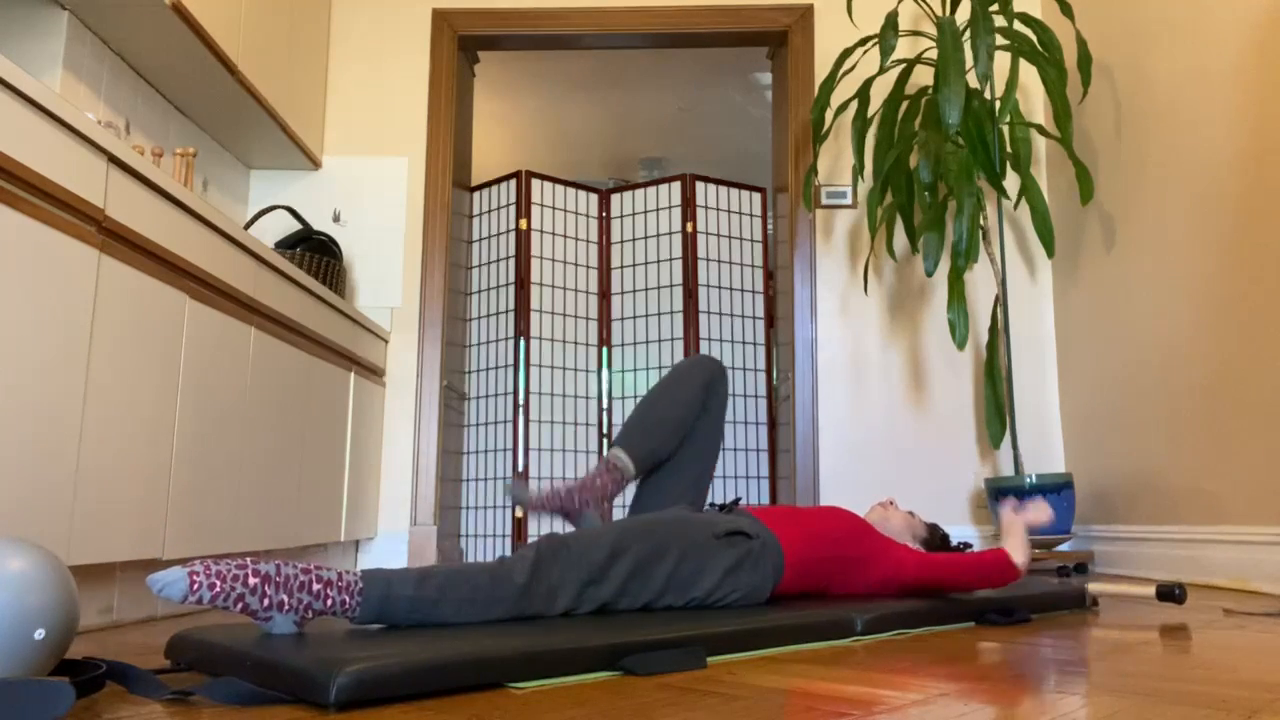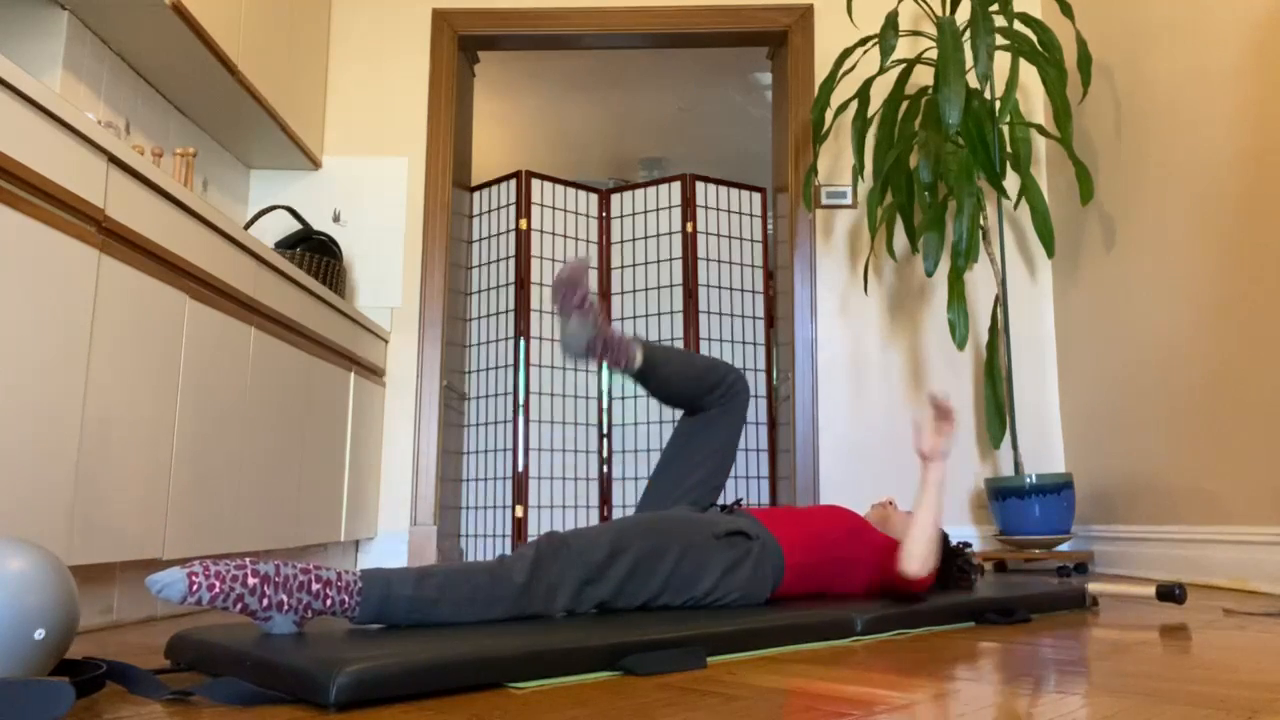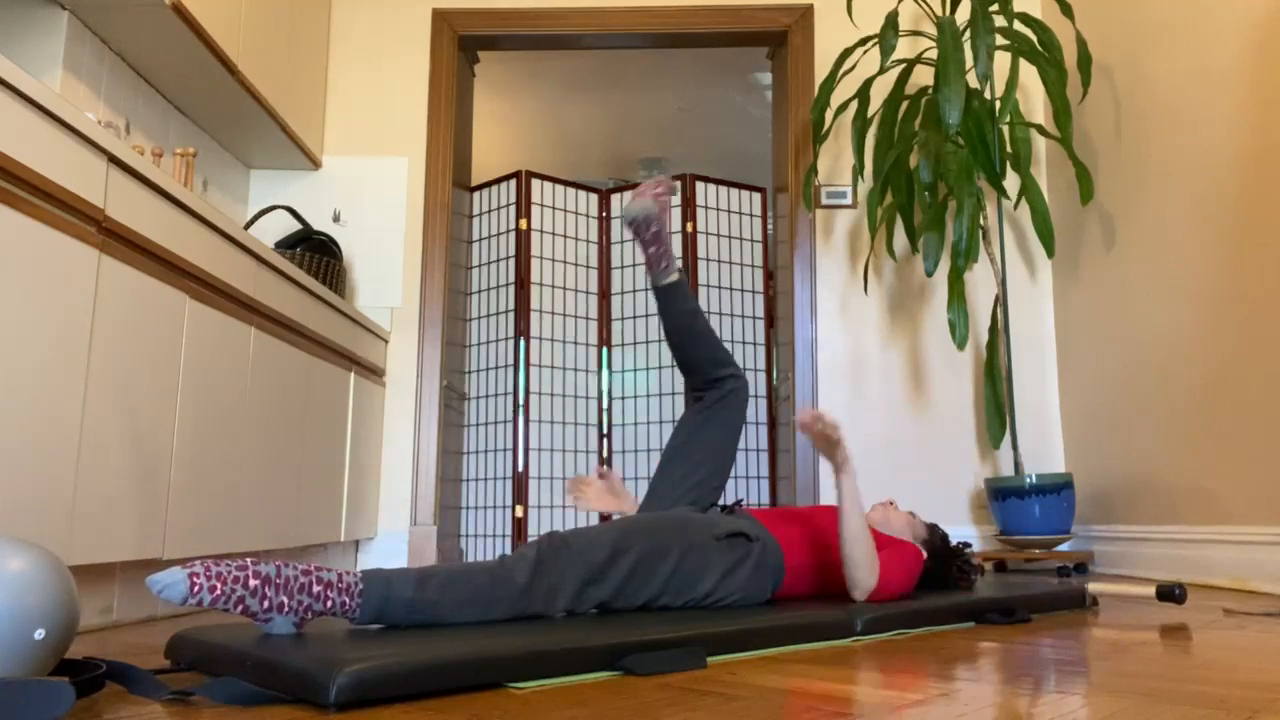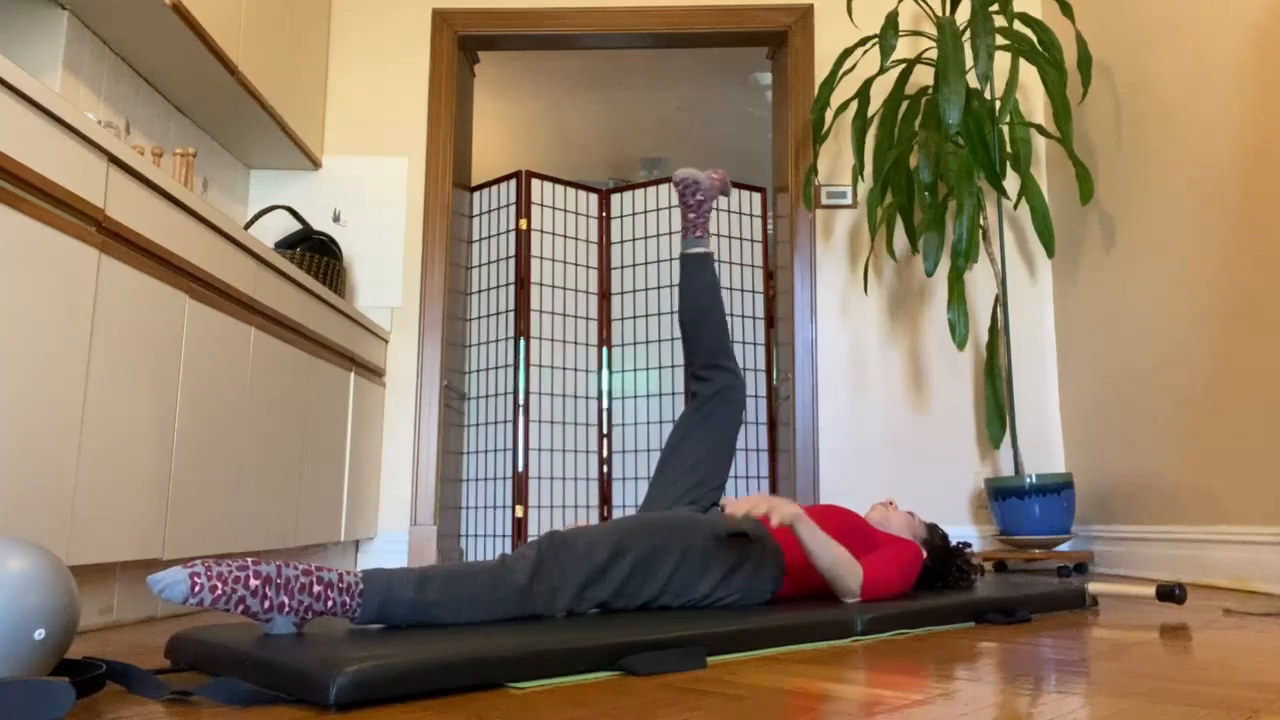
dt=0.2s
person 1, frame 1
left shoulder: (898, 561)
right shoulder: (850, 535)
left elbow: (995, 569)
left wrist: (1017, 530)
left hip: (732, 557)
right hip: (694, 529)
left knee: (532, 584)
right knee: (703, 378)
left ankle: (303, 589)
right ankle: (594, 491)
person 1, frame 2
left shoulder: (885, 560)
right shoulder: (846, 531)
left elbow: (921, 568)
left wrist: (936, 469)
left hip: (733, 559)
right hip: (704, 536)
left knee: (538, 582)
right knee: (725, 388)
left ankle: (312, 592)
right ankle: (606, 341)
person 1, frame 3
left shoulder: (894, 563)
right shoulder: (854, 529)
left elbow: (861, 583)
left wrist: (844, 465)
right wrist: (622, 504)
left hip: (733, 559)
right hip: (698, 533)
left knee: (537, 579)
right knee: (722, 386)
left ankle: (317, 592)
right ankle: (656, 249)
person 1, frame 4
left shoulder: (897, 560)
right shoulder: (851, 530)
left elbow: (848, 585)
left wrist: (795, 515)
left hip: (732, 560)
right hip: (696, 533)
left knee: (540, 579)
right knee: (719, 382)
left ankle: (314, 594)
